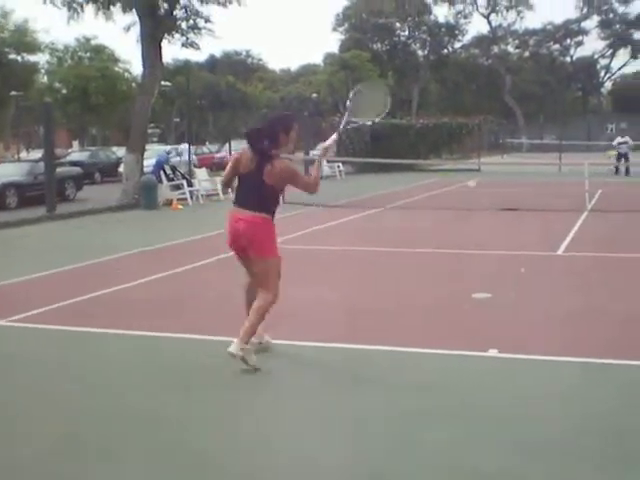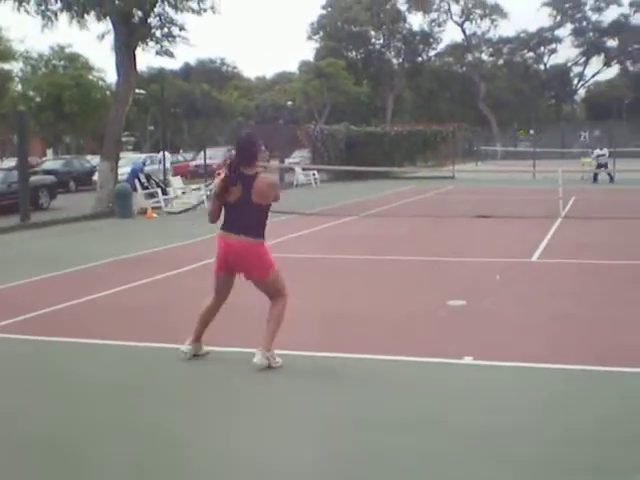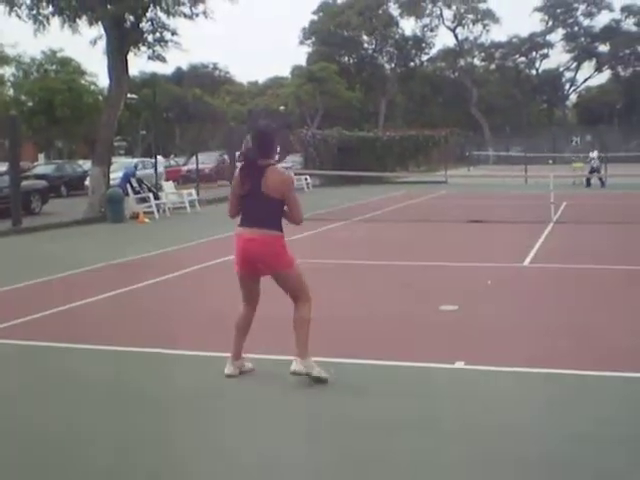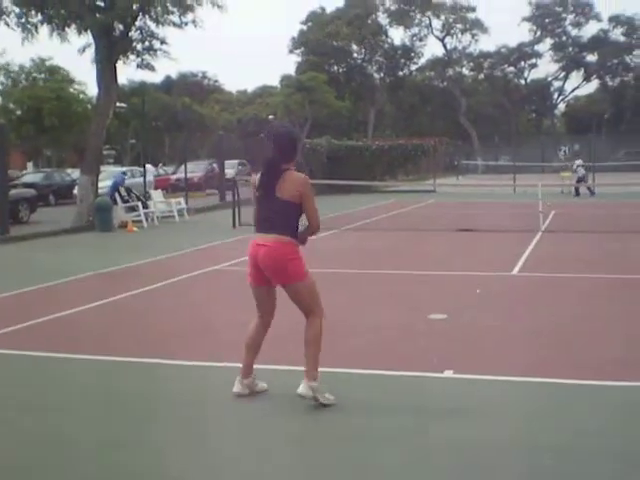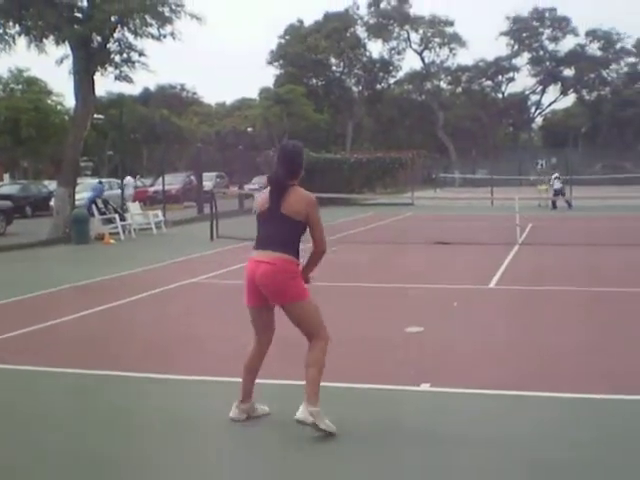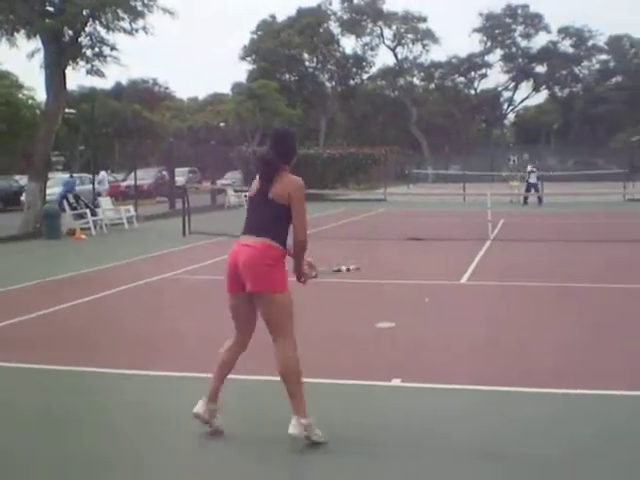
dt=0.3s
person 1, frame 1
left shoulder: (243, 154)
right shoulder: (284, 167)
left elbow: (225, 183)
right elbow: (311, 188)
right wrist: (318, 164)
left hip: (235, 222)
right hip: (259, 227)
left knee: (257, 278)
right knee: (269, 292)
left ankle: (253, 333)
right ankle: (242, 343)
person 1, frame 2
left shoulder: (224, 183)
right shoulder: (267, 183)
left elbow: (212, 218)
right elbow: (275, 197)
left hip: (226, 246)
right hip: (252, 251)
left knee: (218, 298)
right knee: (279, 297)
left ankle: (193, 344)
right ankle: (265, 352)
person 1, frame 3
left shoulder: (240, 174)
right shoulder: (282, 178)
left elbow: (232, 212)
right elbow: (297, 219)
left hip: (243, 243)
right hip: (270, 245)
left knee: (249, 304)
right knee: (302, 299)
left ankle: (235, 361)
right ankle: (302, 360)
person 1, frame 4
left shoulder: (259, 180)
right shoulder: (300, 181)
right elbow: (314, 225)
right wrist: (301, 237)
left hip: (257, 249)
right hip: (282, 253)
left knee: (263, 317)
right knee: (314, 314)
left ankle: (245, 379)
right ankle: (311, 383)
person 1, frame 5
left shoulder: (262, 197)
right shoulder: (307, 199)
right elbow: (319, 248)
right wrist: (304, 273)
left hip: (254, 268)
right hip: (282, 272)
left knee: (262, 341)
right knee: (319, 338)
left ankle: (243, 404)
right ankle: (310, 408)
person 1, frame 6
left shoulder: (258, 180)
right shoulder: (294, 184)
right elbow: (300, 238)
left wrist: (296, 258)
right wrist: (299, 267)
left hip: (239, 253)
right hip: (263, 261)
left knee: (240, 338)
right knee: (284, 340)
left ankle: (209, 404)
right ankle: (300, 419)
